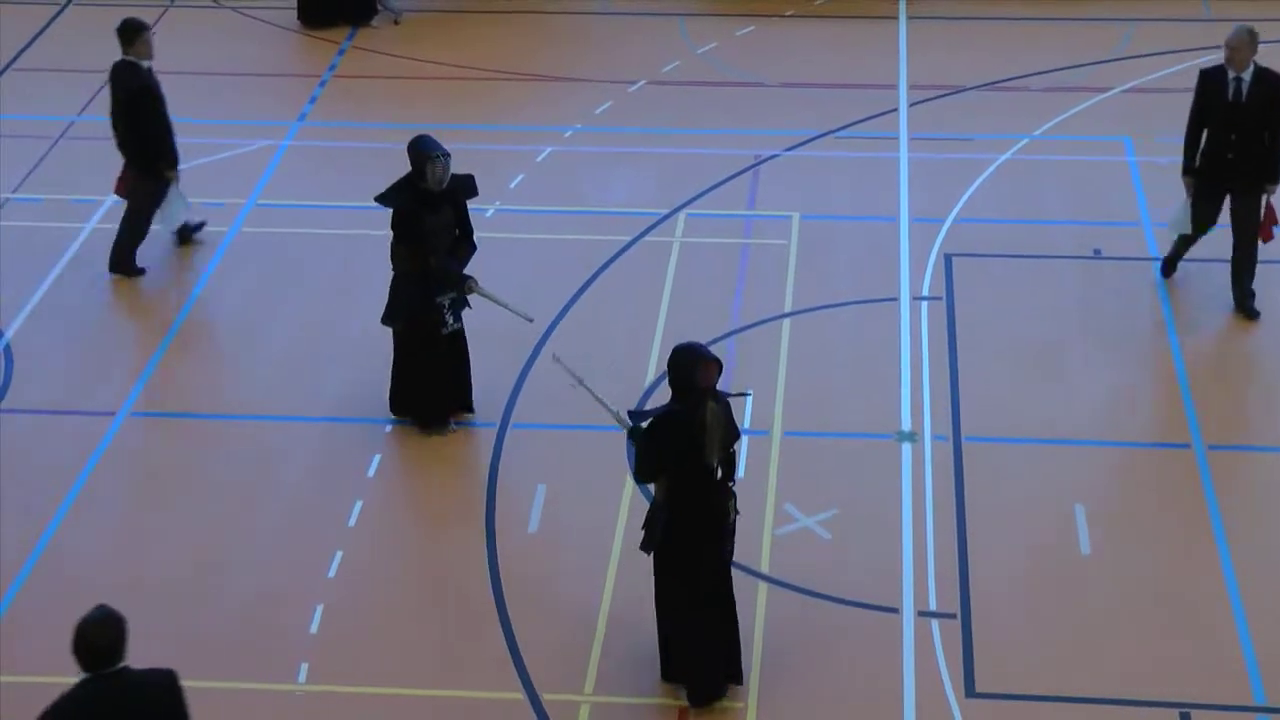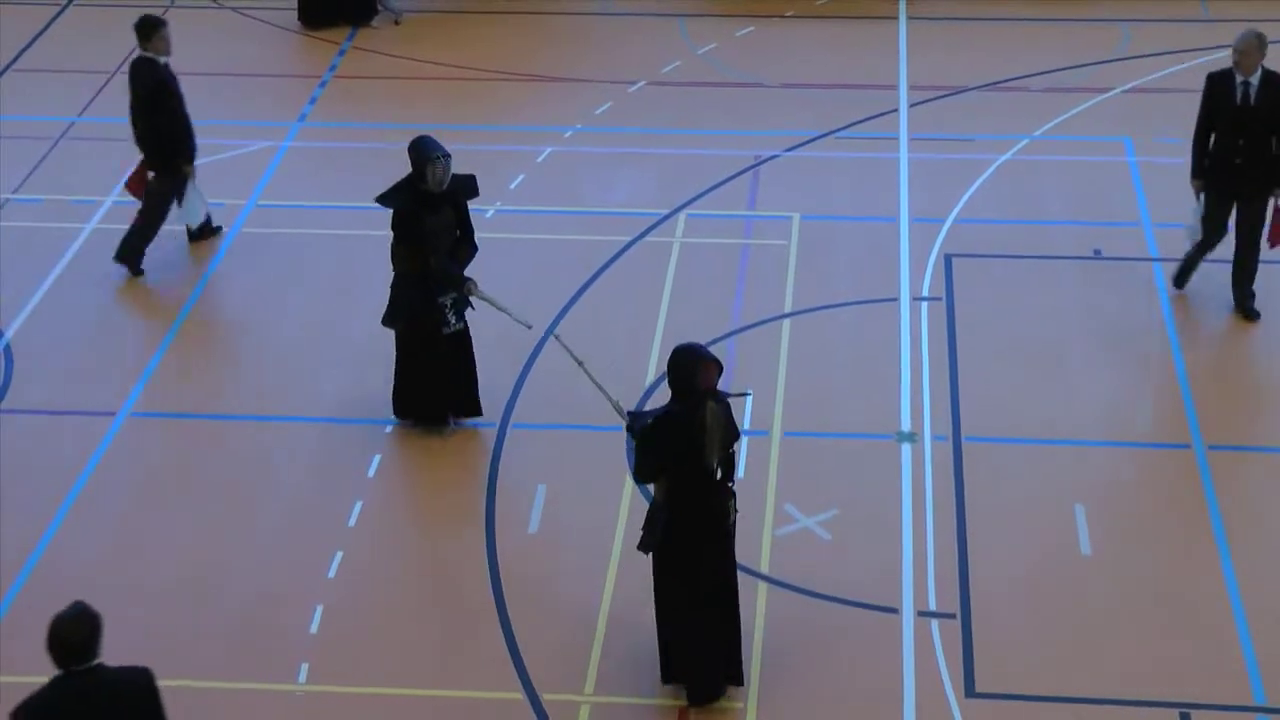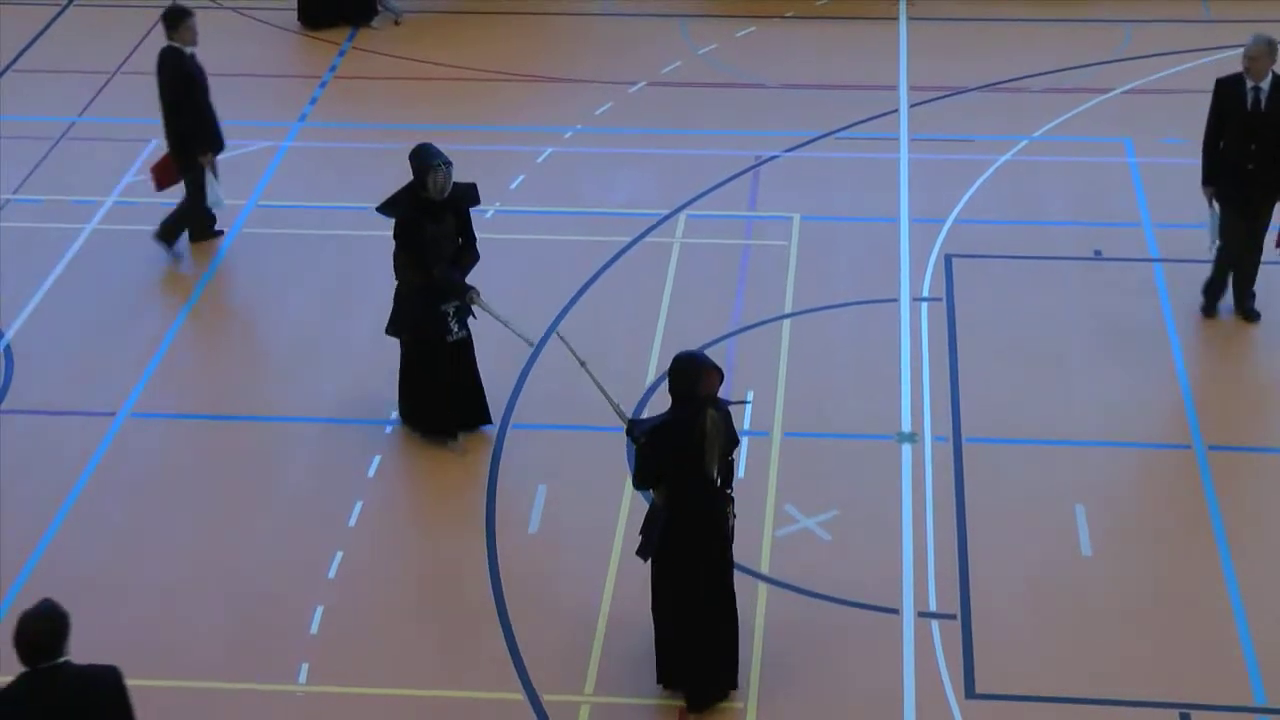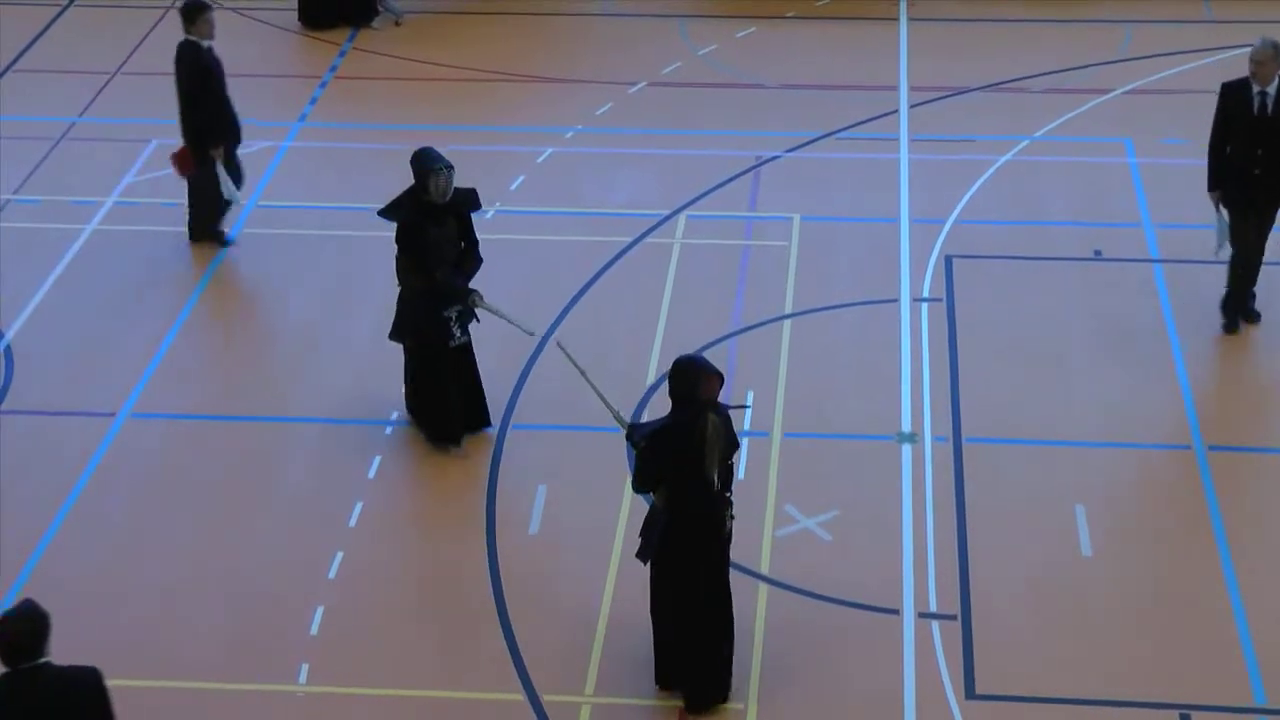
dt=0.1s
person 1, frame 1
left shoulder: (666, 423)
right shoulder: (719, 408)
left elbow: (644, 473)
left wrist: (641, 441)
left hip: (682, 517)
right hip: (717, 511)
left knee: (686, 596)
right knee: (713, 588)
left ankle: (702, 680)
right ankle: (719, 669)
person 1, frame 2
left shoulder: (666, 424)
right shoulder: (718, 409)
left elbow: (642, 473)
left wrist: (642, 438)
left hip: (681, 519)
right hip: (717, 511)
left knee: (685, 599)
right knee: (715, 592)
left ankle: (701, 679)
right ankle: (718, 670)
person 1, frame 3
left shoulder: (666, 430)
right shoulder: (719, 415)
left elbow: (642, 480)
left wrist: (642, 444)
left hip: (680, 524)
right hip: (715, 518)
left knee: (682, 603)
right knee: (714, 595)
left ankle: (700, 683)
right ankle: (716, 674)
person 1, frame 4
left shoulder: (667, 434)
right shoulder: (719, 419)
left elbow: (642, 483)
left wrist: (642, 448)
left hip: (680, 526)
right hip: (714, 520)
left knee: (681, 604)
right knee: (710, 598)
left ankle: (698, 686)
right ankle: (709, 679)
person 2, frame 1
left shoulder: (454, 192)
right shoulder: (406, 205)
left elbow: (466, 238)
right elbow: (422, 255)
left wrist: (454, 270)
right wrist: (460, 278)
left hip: (445, 280)
right hip: (415, 285)
left knee: (452, 344)
right knee: (420, 349)
left ankle: (448, 403)
right ankle: (430, 412)
person 2, frame 2
left shoulder: (454, 194)
right shoulder: (407, 206)
left elbow: (468, 240)
right elbow: (421, 256)
left wrist: (454, 270)
right wrist: (459, 280)
left hip: (446, 282)
right hip: (416, 286)
left knee: (455, 345)
right knee: (422, 350)
left ankle: (451, 406)
right ankle: (428, 412)
person 2, frame 3
left shoulder: (456, 201)
right shoulder: (409, 214)
left elbow: (469, 247)
right elbow: (423, 264)
left wrist: (456, 278)
right wrist: (462, 288)
left hip: (448, 289)
right hip: (419, 294)
left knee: (458, 353)
right knee: (426, 359)
left ankle: (458, 416)
right ankle: (434, 423)
person 2, frame 4
left shoulder: (458, 204)
right shoulder: (411, 218)
left elbow: (472, 250)
right elbow: (425, 268)
left wrist: (460, 284)
right wrist: (465, 291)
left hip: (451, 293)
right hip: (421, 298)
left knee: (459, 358)
right knee: (432, 364)
left ankle: (461, 420)
right ankle: (443, 431)
person 3, frame 1
right shoulder: (1209, 77)
right elbow: (1195, 126)
right wrist: (1188, 169)
left hip: (1250, 174)
right hip: (1212, 169)
left knee: (1247, 238)
right knee: (1199, 225)
left ankle: (1243, 297)
right ankle: (1174, 254)
person 3, frame 2
right shoulder: (1216, 81)
right elbow: (1203, 130)
right wrist: (1197, 173)
right hip: (1221, 174)
left knee: (1250, 243)
right knee: (1212, 232)
left ankle: (1243, 298)
right ankle: (1191, 260)
person 3, frame 3
right shoulder: (1226, 86)
right elbow: (1212, 136)
right wrist: (1208, 179)
right hip: (1230, 180)
left knee: (1253, 245)
right knee: (1232, 243)
left ankle: (1243, 299)
right ankle: (1213, 291)
person 3, frame 4
right shoulder: (1231, 91)
right elbow: (1218, 140)
right wrist: (1214, 184)
right hip: (1237, 185)
left knee: (1254, 250)
right knee: (1244, 249)
left ankle: (1243, 300)
right ankle: (1233, 307)
person 4, frame 1
left shoulder: (119, 70)
right shoulder: (142, 82)
right elbow: (156, 126)
left wrist: (125, 147)
right wrist: (168, 163)
left hip: (135, 151)
right hip: (149, 157)
right knee: (140, 208)
left ankle: (182, 229)
right ankle: (122, 259)
person 4, frame 2
left shoulder: (138, 66)
right shoulder: (161, 78)
right elbow: (175, 120)
left wrist: (143, 142)
right wrist: (185, 158)
left hip: (153, 146)
right hip: (168, 150)
left knee: (182, 186)
right knee: (157, 202)
left ankle: (199, 228)
right ankle: (130, 252)
person 4, frame 3
left shoulder: (168, 56)
right shoulder: (184, 67)
right elbow: (193, 112)
right wrist: (205, 149)
left hip: (181, 139)
right hip: (193, 141)
left knee: (197, 186)
right knee: (203, 188)
left ankle: (202, 229)
right ankle: (167, 231)
person 4, frame 4
left shoulder: (187, 50)
right shoulder: (200, 60)
right elbow: (207, 104)
right wrist: (215, 142)
left hip: (195, 131)
right hip: (207, 134)
left knee: (202, 180)
right knee: (231, 177)
left ankle: (202, 228)
right ankle: (208, 229)
